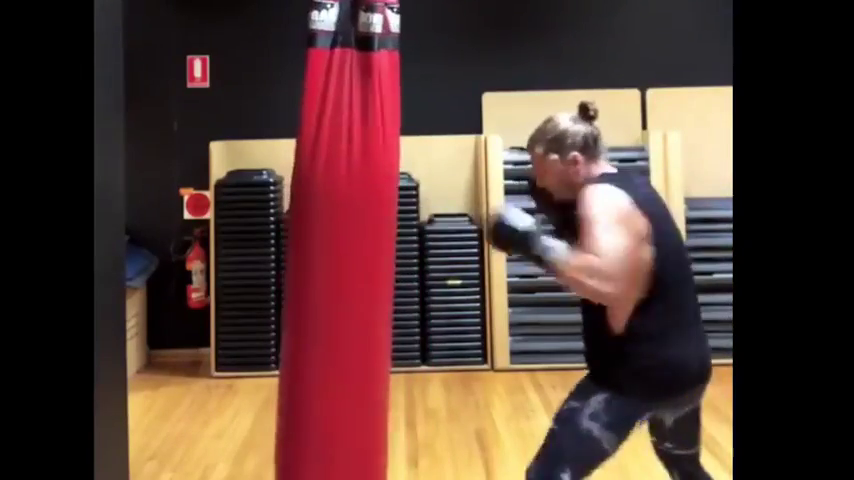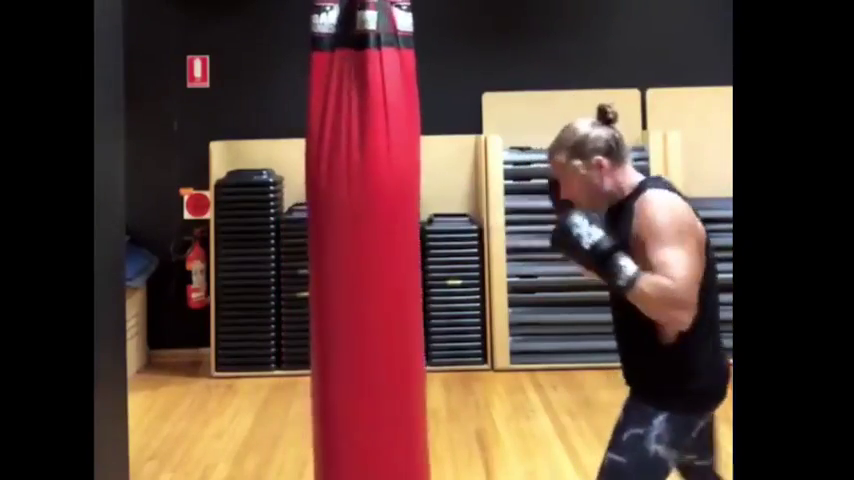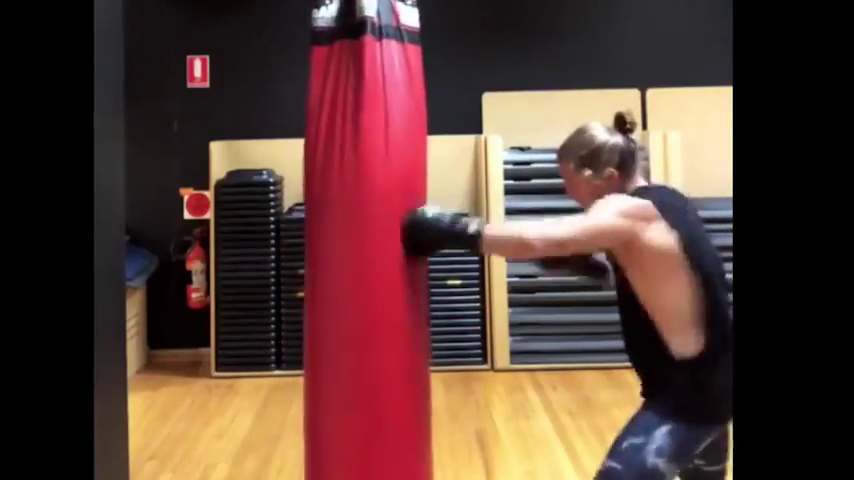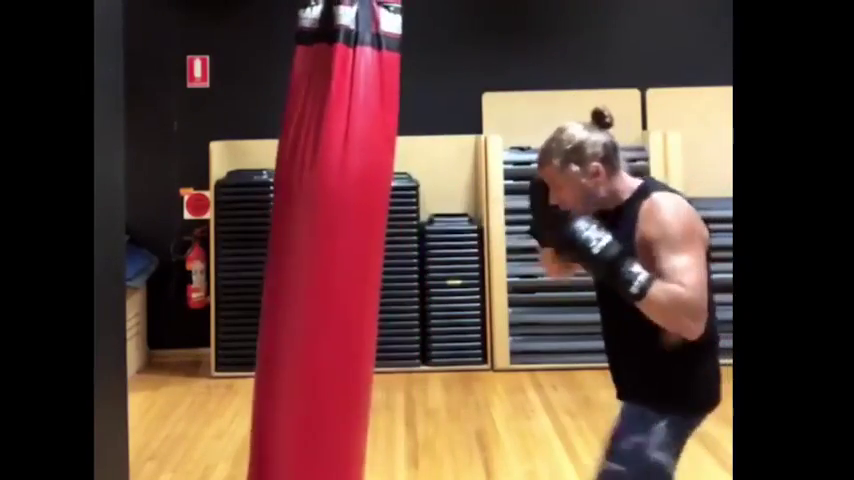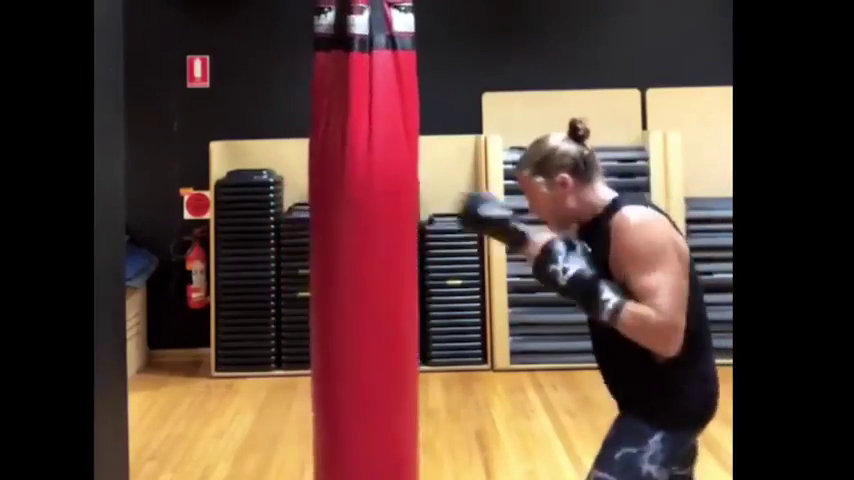
dt=0.7s
person 1, frame 1
left shoulder: (603, 198)
right shoulder: (633, 189)
left elbow: (605, 283)
left wrist: (535, 241)
left hip: (634, 370)
right hip: (685, 364)
person 1, frame 2
left shoulder: (658, 207)
right shoulder: (634, 202)
left elbow: (677, 307)
left wrist: (608, 259)
right wrist: (578, 227)
left hip: (674, 381)
right hip: (700, 374)
person 1, frame 3
left shoulder: (628, 212)
right shoulder: (660, 203)
left elbow: (541, 240)
left wrist: (457, 230)
left hip: (694, 388)
right hip: (703, 381)
person 1, frame 4
left shoulder: (664, 212)
right shoulder: (608, 210)
left elbow: (690, 316)
right elbow: (557, 268)
left wrist: (618, 267)
right wrist: (550, 230)
left hip: (671, 387)
person 1, frame 5
left shoulder: (637, 225)
right shoulder: (596, 219)
left elbow: (667, 336)
right elbow: (551, 246)
left wrist: (593, 291)
right wrist: (510, 228)
left hip: (671, 401)
right hip: (661, 396)
